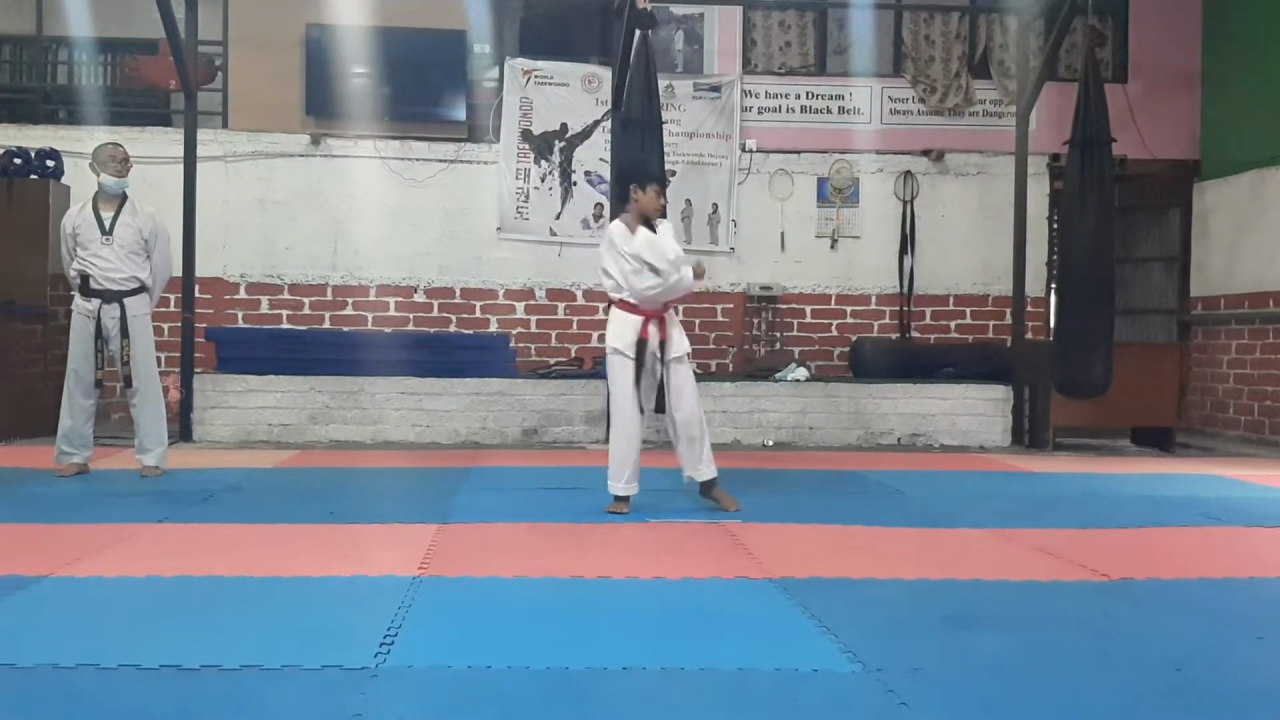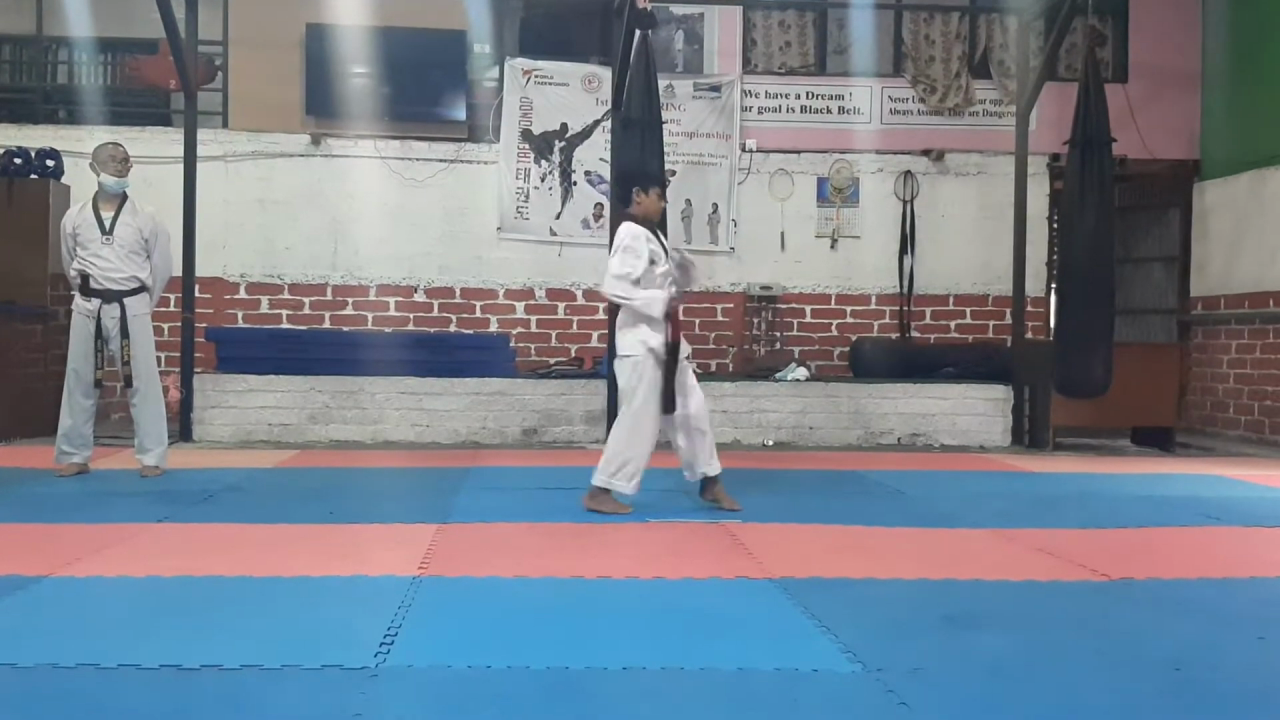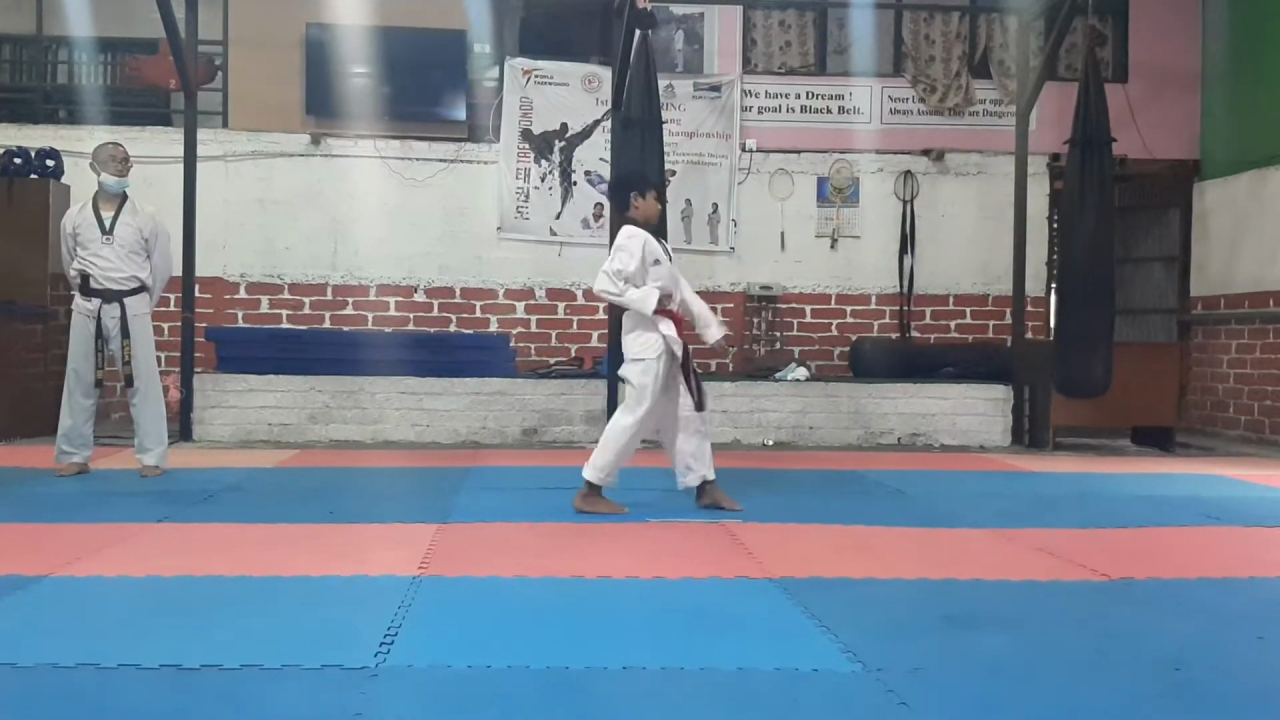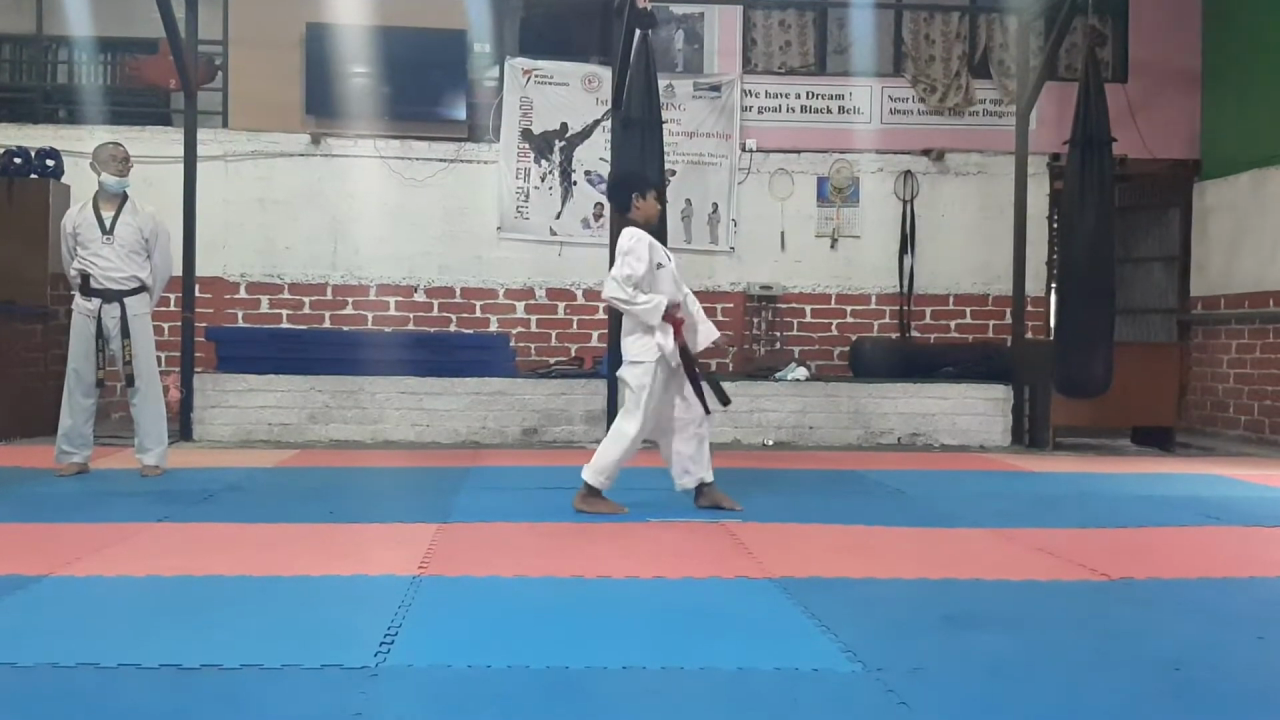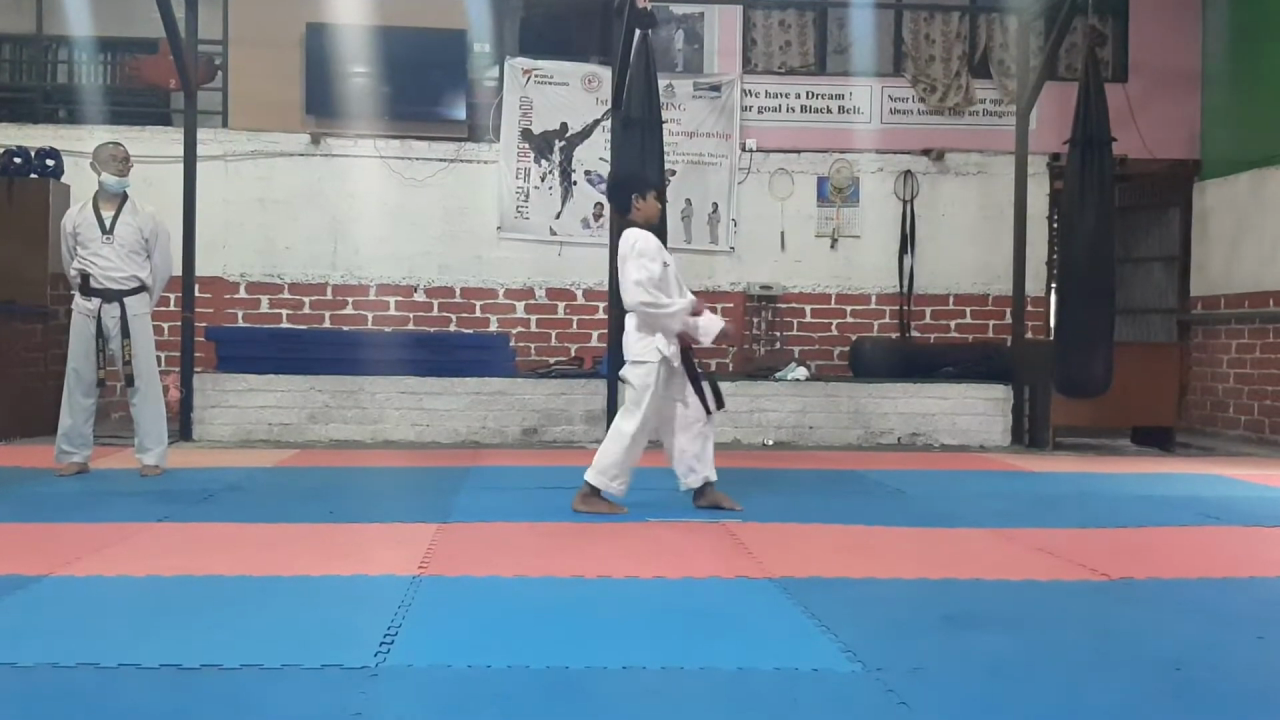
dt=0.1s
person 1, frame 1
left shoulder: (660, 228)
right shoulder: (616, 233)
left elbow: (671, 264)
right elbow: (643, 286)
left wrist: (640, 232)
right wrist: (691, 277)
left hip: (665, 331)
right hip: (630, 332)
left knee: (687, 410)
right knee: (627, 415)
left ankle: (708, 483)
right ankle: (621, 493)
person 1, frame 2
left shoulder: (651, 236)
right shoulder: (632, 235)
left elbow: (679, 280)
right elbow: (616, 289)
left wrist: (683, 270)
right wrist: (662, 301)
left hip: (663, 335)
right hip: (641, 336)
left knee: (691, 411)
right knee: (640, 417)
left ankle: (709, 484)
right ankle: (601, 490)
person 1, frame 3
left shoulder: (648, 240)
right shoulder: (633, 238)
left elbow: (681, 291)
right elbow: (605, 284)
left wrist: (712, 328)
right wrist: (652, 300)
left hip: (665, 338)
right hip: (648, 339)
left knee: (688, 413)
right knee: (636, 416)
left ankle: (705, 487)
right ankle: (589, 491)
person 1, frame 4
left shoulder: (646, 242)
right shoulder: (636, 241)
left elbow: (678, 294)
right elbow: (615, 291)
left wrist: (704, 332)
right wrist: (660, 308)
left hip: (661, 343)
right hip: (648, 343)
left knee: (688, 415)
right knee: (636, 420)
left ankle: (703, 488)
right ankle: (588, 492)
person 1, frame 5
left shoulder: (642, 241)
right shoulder: (641, 242)
left elbow: (673, 294)
right elbow: (640, 298)
left wrist: (706, 325)
right wrist: (686, 310)
left hip: (662, 343)
right hip: (650, 342)
left knee: (691, 414)
right knee: (637, 420)
left ankle: (703, 488)
right ankle: (589, 493)
person 2, frame 1
left shoulder: (145, 218)
right shoulder: (75, 217)
left elbow: (162, 266)
right elbow: (71, 265)
left wrist: (142, 302)
right wrist: (91, 297)
left hip: (131, 309)
right hip: (88, 309)
left knee: (143, 382)
right knee: (80, 383)
left ankle: (152, 457)
right ankle: (75, 455)
person 2, frame 2
left shoulder: (145, 218)
right shoulder: (75, 217)
left elbow: (161, 266)
right elbow: (71, 265)
left wrist: (142, 302)
right wrist: (91, 297)
left hip: (131, 309)
right hip: (88, 309)
left knee: (143, 382)
right knee: (80, 382)
left ankle: (152, 457)
right ankle: (75, 455)
person 2, frame 3
left shoulder: (145, 217)
right shoulder: (75, 217)
left elbow: (161, 266)
right elbow: (71, 265)
left wrist: (142, 302)
right wrist: (91, 297)
left hip: (131, 309)
right hip: (88, 309)
left knee: (143, 382)
right knee: (80, 382)
left ankle: (152, 457)
right ankle: (75, 455)
person 2, frame 4
left shoulder: (145, 217)
right shoulder: (75, 217)
left elbow: (162, 266)
right elbow: (71, 264)
left wrist: (141, 302)
right wrist: (91, 297)
left hip: (131, 309)
right hip: (88, 309)
left knee: (143, 382)
right knee: (80, 382)
left ankle: (152, 457)
right ankle: (74, 455)
person 2, frame 5
left shoulder: (145, 217)
right shoulder: (75, 217)
left elbow: (162, 266)
right elbow: (71, 264)
left wrist: (141, 302)
right wrist: (91, 296)
left hip: (131, 308)
right hip: (88, 309)
left knee: (143, 382)
right knee: (80, 382)
left ankle: (152, 456)
right ankle: (74, 455)
